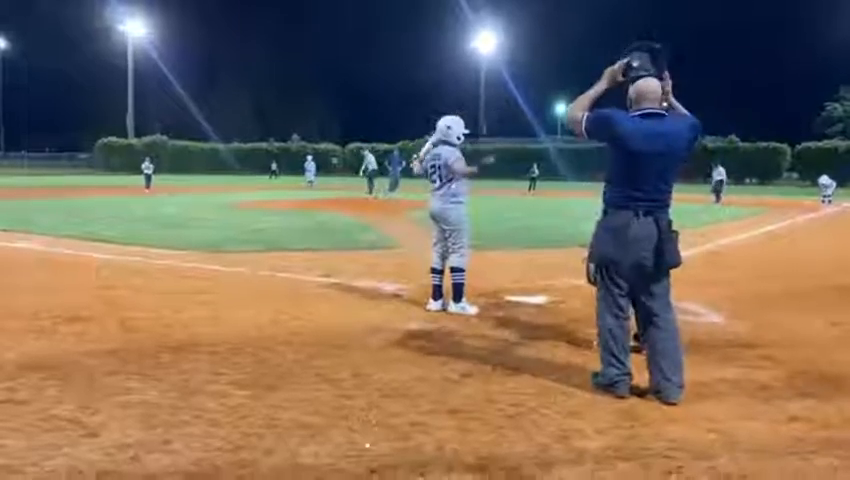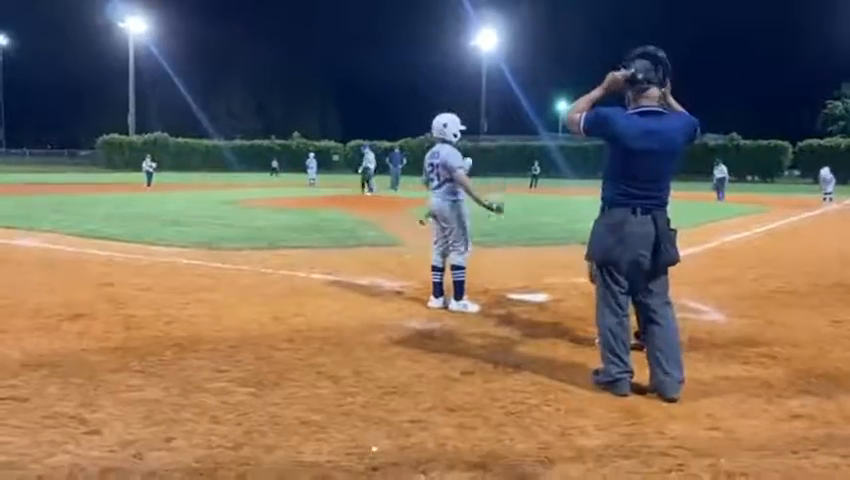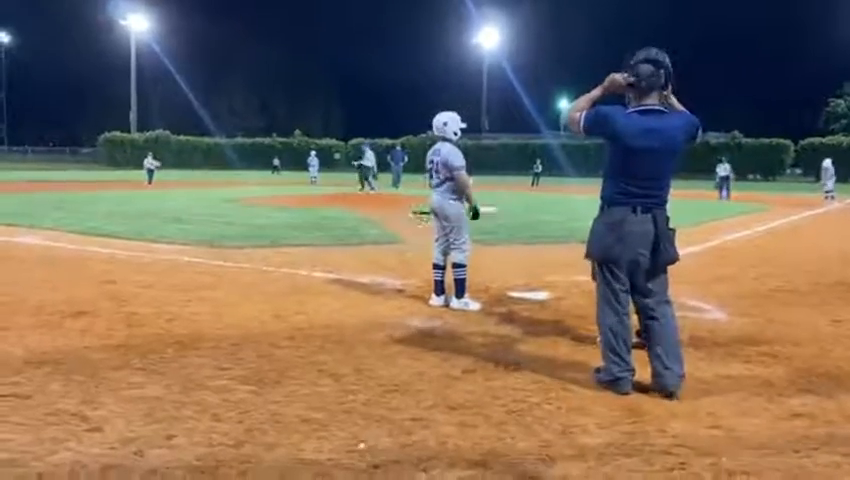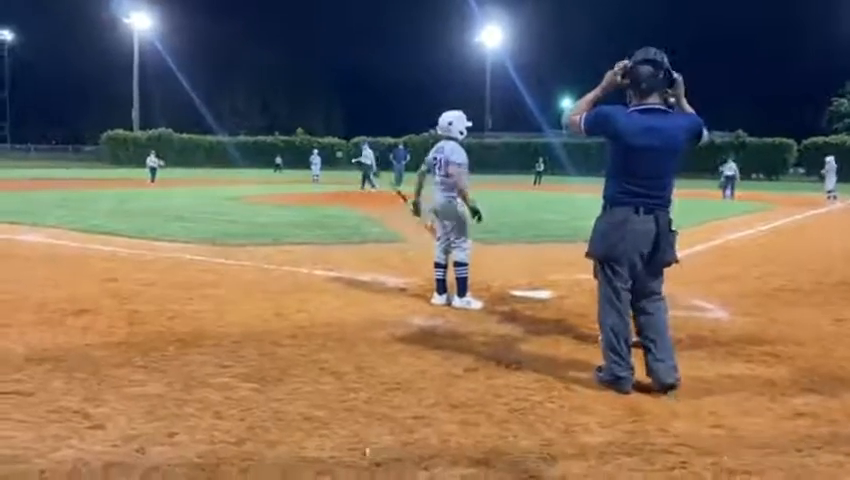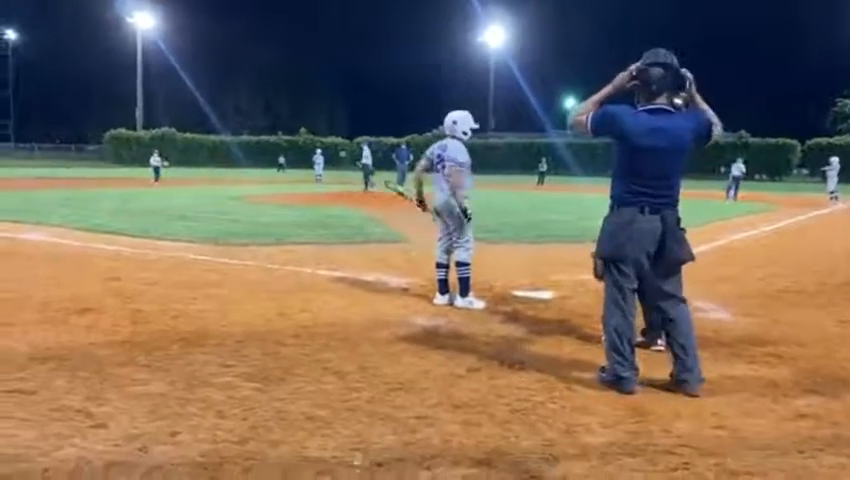
dt=0.3s
person 1, frame 1
left shoulder: (617, 123)
right shoulder: (681, 130)
left elbow: (573, 116)
left wrist: (604, 82)
right wrist: (670, 97)
left hip: (619, 226)
right hip: (657, 228)
left knee: (613, 305)
right knee: (659, 307)
left ankle: (616, 378)
right ankle: (669, 384)
person 1, frame 2
left shoulder: (614, 120)
right shoulder: (679, 126)
left elbow: (571, 117)
left wrist: (604, 88)
right wrist: (667, 97)
left hip: (617, 224)
right hip: (655, 226)
left knee: (613, 302)
right knee: (658, 304)
left ankle: (617, 375)
right ankle: (669, 381)
person 1, frame 3
left shoulder: (614, 118)
right shoulder: (680, 125)
left elbow: (571, 117)
left wrist: (603, 89)
right wrist: (669, 98)
left hip: (616, 223)
right hip: (655, 225)
left knee: (614, 301)
right knee: (657, 303)
left ankle: (619, 374)
right ankle: (669, 377)
person 1, frame 4
left shoulder: (615, 118)
right shoulder: (681, 125)
left elbow: (571, 119)
right elbow: (701, 132)
left wrist: (604, 86)
right wrist: (680, 99)
left hip: (618, 223)
right hip: (657, 225)
left knee: (614, 300)
right knee: (651, 299)
left ankle: (619, 374)
right ankle: (664, 370)
person 1, frame 5
left shoulder: (621, 118)
right shoulder: (689, 124)
left elbow: (577, 119)
right elbow: (716, 128)
left wrist: (612, 87)
right wrist: (694, 96)
left hip: (626, 223)
right hip: (665, 225)
left knee: (620, 301)
right knee: (672, 302)
left ankle: (622, 374)
right ankle: (688, 375)
person 2, frame 1
left shoulder: (432, 153)
right shoulder: (452, 153)
left elbow: (418, 171)
right elbow: (460, 171)
left wrist: (417, 161)
right wrist: (478, 168)
left hip: (436, 205)
right hip: (452, 207)
left knee: (439, 251)
right knee: (458, 252)
left ankle: (436, 299)
right ankle: (457, 302)
person 2, frame 2
left shoulder: (430, 154)
right shoulder: (451, 153)
left elbow: (426, 182)
right elbow: (462, 181)
right wrist: (484, 203)
left hip: (435, 203)
right hip: (451, 204)
left knee: (439, 248)
right knee: (459, 249)
left ankle: (437, 297)
right ankle: (458, 300)
person 2, frame 3
left shoulder: (432, 152)
right shoulder: (452, 151)
right elbow: (462, 182)
right wrist: (473, 204)
left hip: (436, 201)
right hip: (452, 202)
left knee: (440, 246)
right knee: (460, 248)
left ankle: (438, 295)
right ankle: (459, 298)
person 2, frame 4
left shoulder: (436, 149)
right shoulder: (455, 149)
left elbow: (422, 173)
right elbow: (457, 179)
left wrist: (416, 199)
right wrist: (470, 203)
left hip: (438, 200)
right hip: (452, 201)
left knee: (443, 245)
right knee: (460, 246)
left ankle: (440, 293)
right ankle: (462, 296)
person 2, frame 5
left shoulder: (437, 147)
right shoulder: (458, 148)
left elbow: (419, 169)
right elbow: (453, 177)
left wrist: (419, 194)
right wrist: (461, 203)
left hip: (439, 199)
right hip: (452, 201)
left knee: (444, 245)
right knee: (463, 245)
left ankle: (442, 293)
right ankle: (464, 296)
